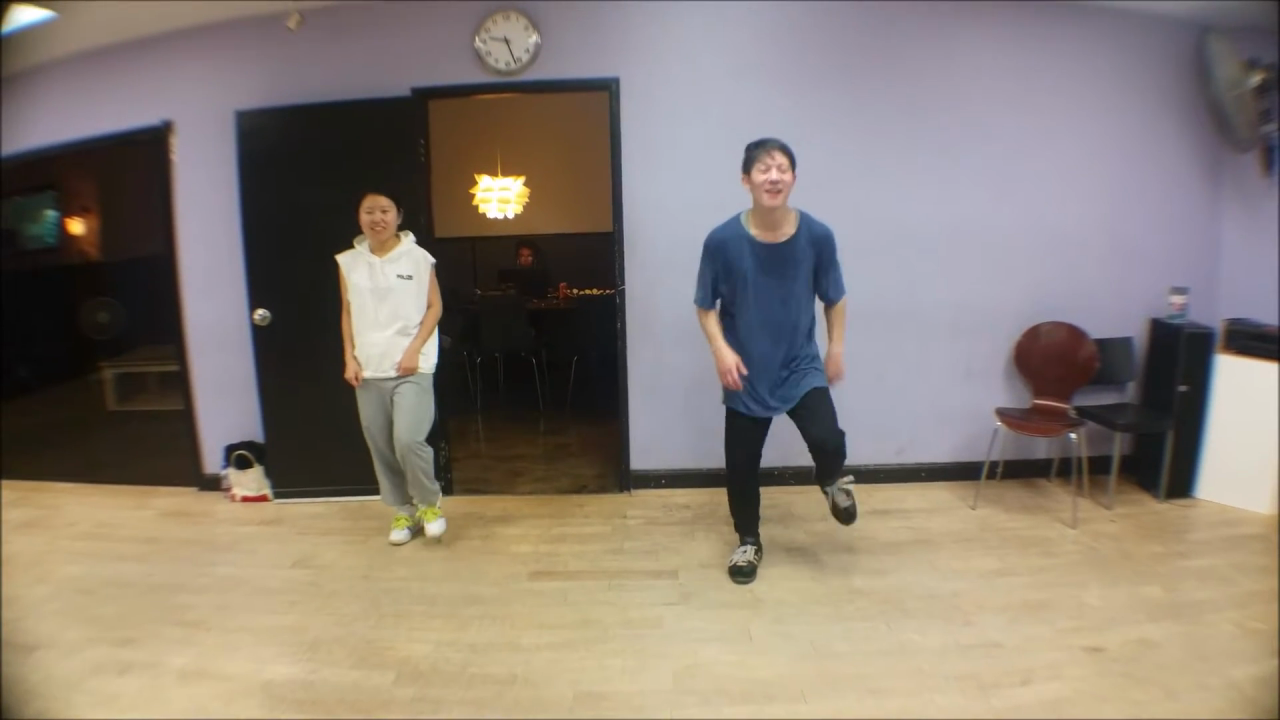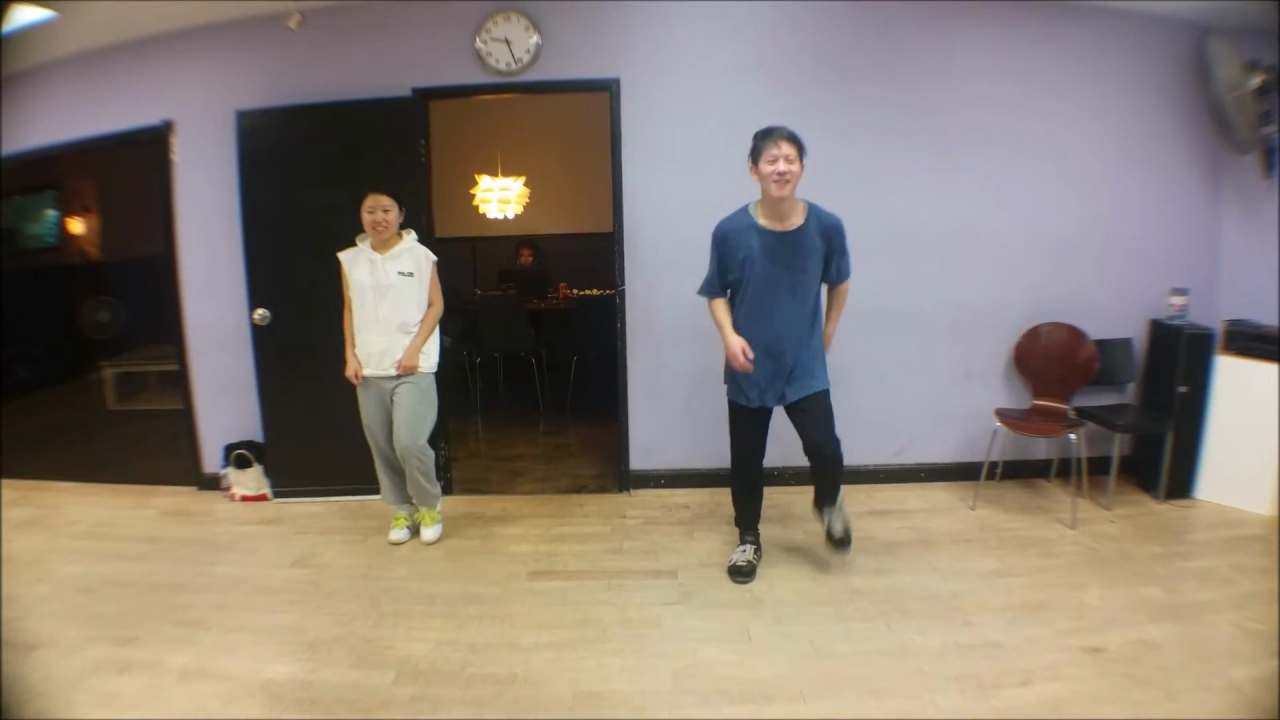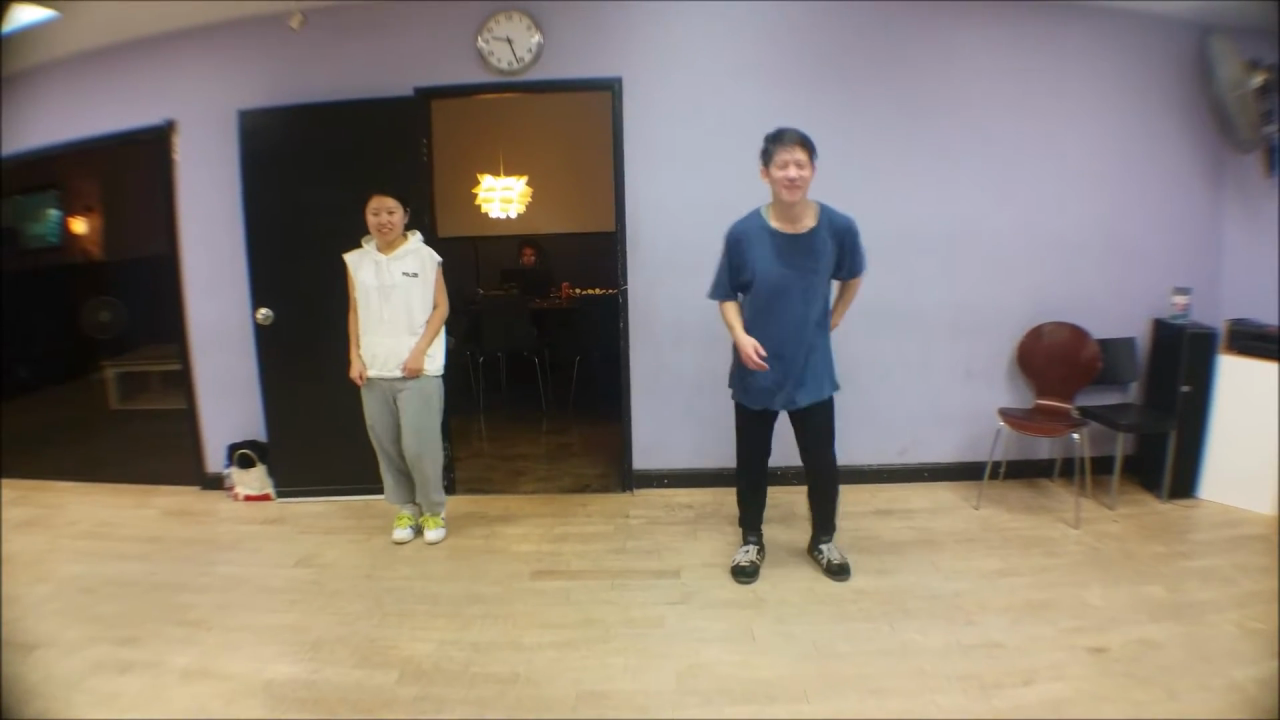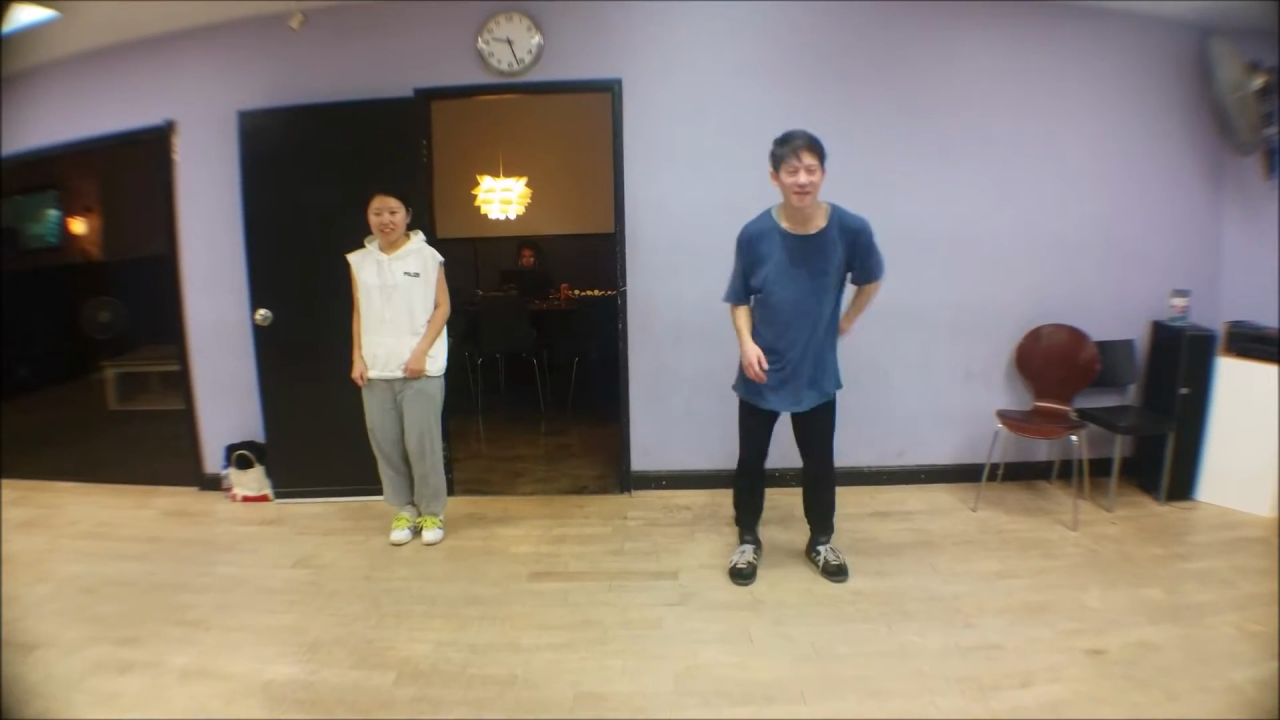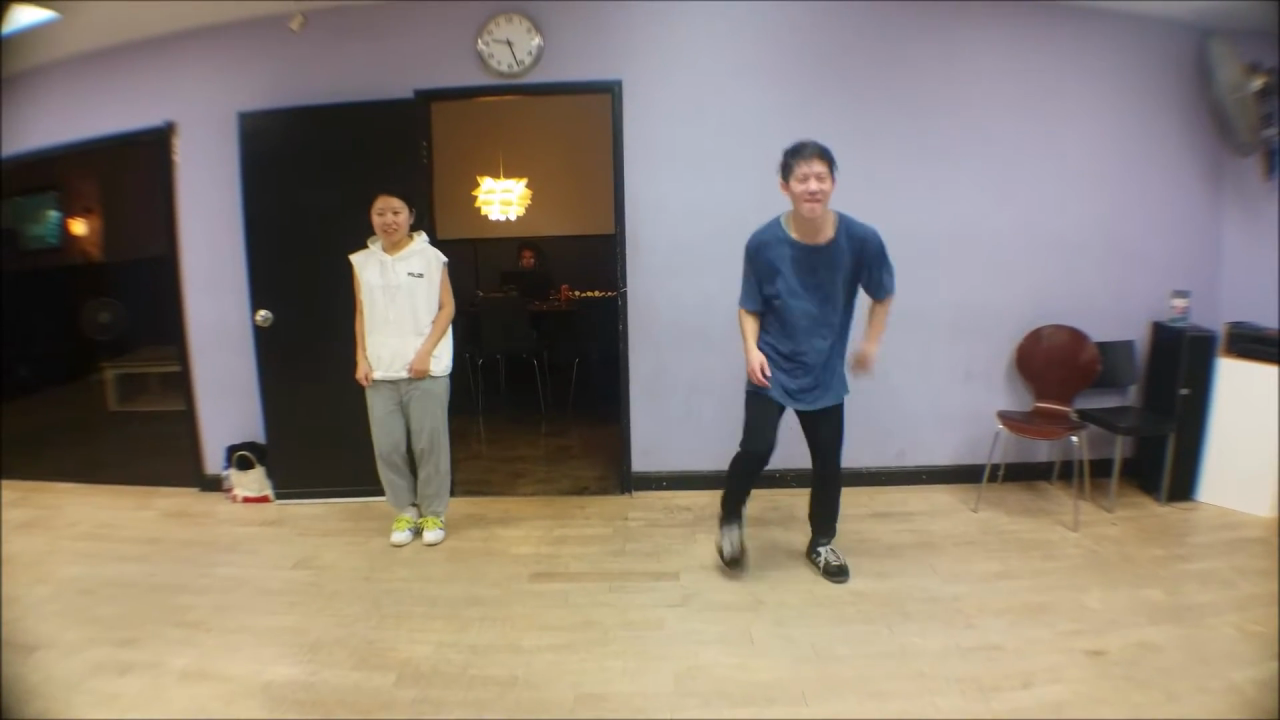
dt=0.1s
person 1, frame 1
left shoulder: (817, 236)
right shoulder: (722, 240)
left elbow: (834, 298)
right elbow: (707, 306)
left wrist: (836, 350)
right wrist: (721, 352)
left hip: (802, 368)
right hip: (747, 375)
left knee: (827, 443)
right knee: (742, 465)
left ankle: (833, 480)
right ankle: (748, 540)
person 1, frame 2
left shoulder: (827, 226)
right shoulder: (731, 231)
left elbow: (838, 282)
right elbow: (716, 293)
left wrist: (827, 331)
right wrist: (729, 335)
left hip: (805, 365)
right hip: (751, 367)
left knee: (826, 450)
right knee: (746, 460)
left ankle: (828, 504)
right ankle: (748, 539)
person 1, frame 3
left shoulder: (839, 228)
right shoulder: (743, 233)
left elbow: (853, 277)
right elbow: (726, 296)
right wrist: (741, 336)
left hip: (812, 370)
right hip: (757, 370)
left knee: (821, 461)
right knee: (753, 461)
left ankle: (824, 539)
right ankle: (751, 540)
person 1, frame 4
left shoulder: (851, 230)
right shoulder: (755, 235)
left elbow: (870, 280)
right elbow: (739, 300)
left wrist: (845, 323)
right wrist: (747, 343)
left hip: (817, 371)
right hip: (765, 370)
left knee: (819, 463)
right knee: (752, 459)
left ankle: (821, 541)
right ankle: (747, 540)
person 1, frame 5
left shoulder: (860, 239)
right shoulder: (764, 242)
left elbow: (881, 294)
right elbow: (750, 306)
left wrist: (870, 341)
right wrist: (751, 349)
left hip: (825, 372)
right hip: (775, 366)
left knee: (828, 462)
right knee: (756, 448)
left ankle: (822, 542)
right ankle: (732, 522)
person 2, frame 1
left shoulder: (418, 258)
right shoulder: (348, 262)
left elbow: (434, 307)
right elbow: (347, 313)
left wrist: (413, 351)
right wrist: (350, 358)
left hip: (412, 368)
right hip: (369, 370)
left knee: (408, 440)
right knee: (381, 447)
left ankle: (429, 502)
right ankle: (403, 510)
person 2, frame 2
left shoulder: (419, 256)
right shoulder: (350, 260)
left elbow: (435, 305)
right elbow: (349, 311)
left wrist: (414, 349)
right wrist: (350, 356)
left hip: (413, 367)
right hip: (370, 369)
left knee: (409, 442)
right knee: (382, 446)
left ankle: (429, 504)
right ankle: (403, 509)
person 2, frame 3
left shoulder: (425, 257)
right shoulder: (356, 262)
left elbow: (441, 308)
right elbow: (355, 313)
left wrist: (419, 351)
right wrist: (355, 357)
left hip: (419, 369)
right hip: (374, 370)
left knee: (420, 445)
right knee: (387, 445)
left ankle: (433, 511)
right ankle: (406, 509)
person 2, frame 4
left shoulder: (427, 257)
right shoulder: (359, 262)
left elbow: (442, 307)
right elbow: (358, 313)
left wrist: (421, 351)
right wrist: (357, 358)
left hip: (421, 369)
right hip: (376, 371)
left knee: (423, 445)
right knee: (386, 447)
left ankle: (431, 512)
right ankle: (405, 510)
person 2, frame 5
left shoulder: (430, 258)
right shoulder: (362, 262)
left elbow: (447, 308)
right elbow: (361, 314)
left wrist: (425, 352)
right wrist: (361, 358)
left hip: (426, 370)
right hip: (380, 372)
left knee: (430, 445)
right knee: (387, 449)
left ankle: (433, 513)
right ankle: (405, 512)
